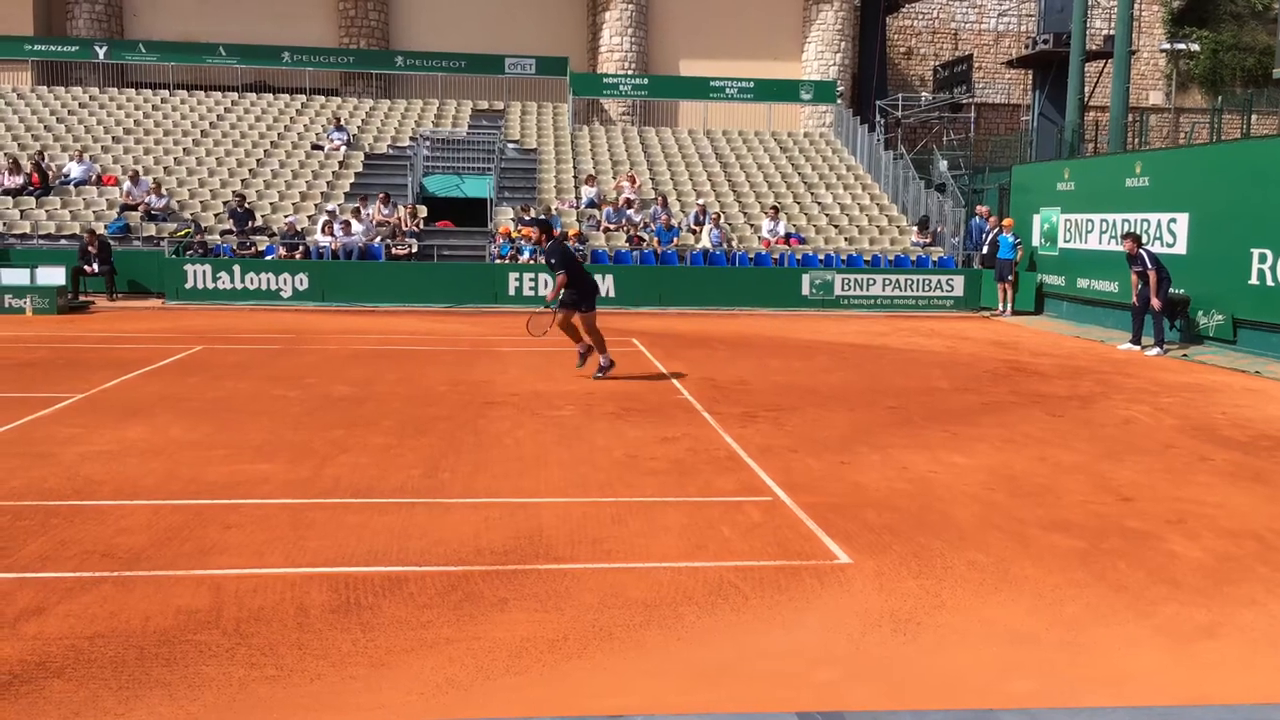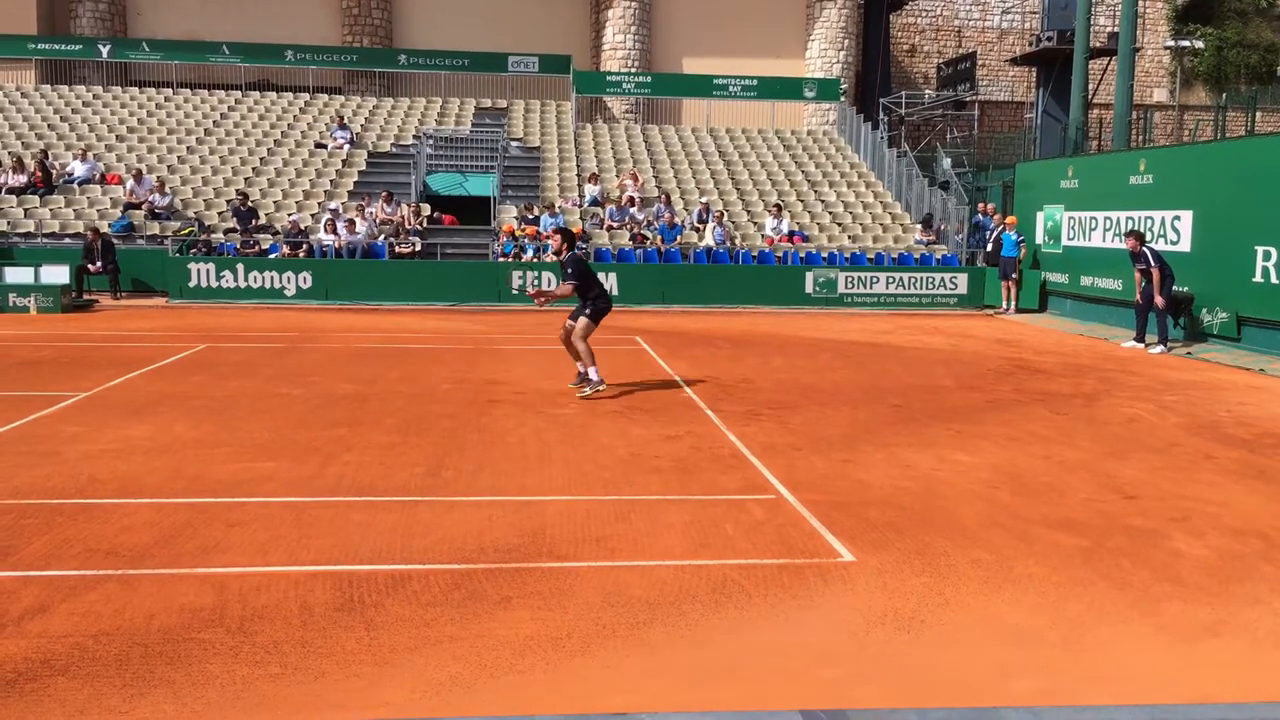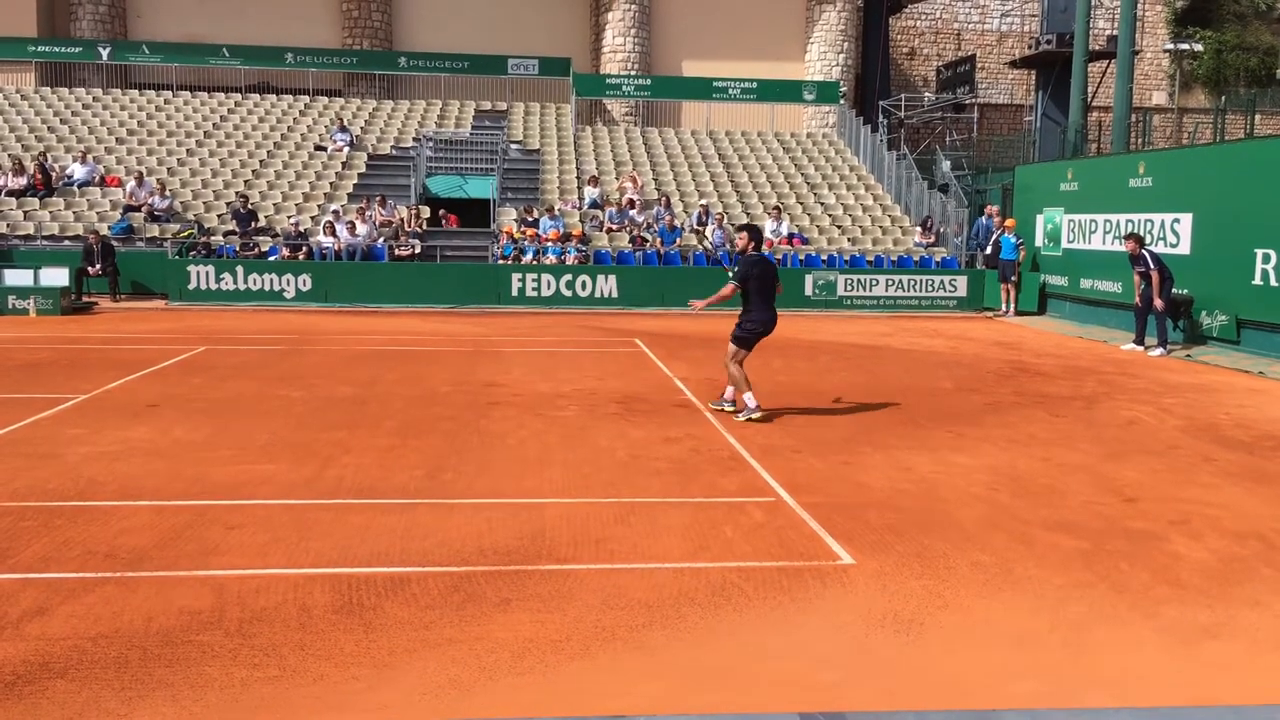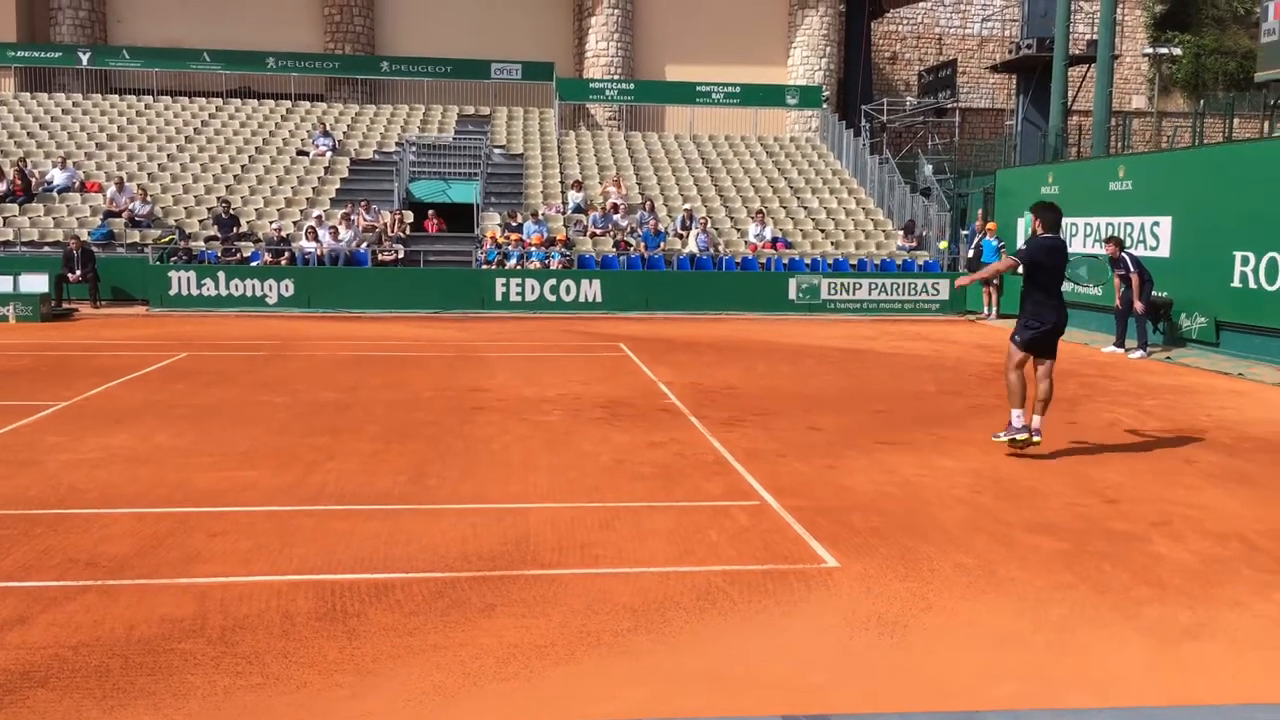
dt=0.7s
person 1, frame 1
left shoulder: (553, 252)
right shoulder: (555, 245)
left elbow: (562, 278)
left wrist: (553, 293)
left hip: (583, 289)
right hip: (573, 288)
left knee: (589, 329)
right knee: (561, 322)
left ankle: (606, 362)
right ankle: (584, 349)
person 1, frame 2
left shoulder: (572, 261)
right shoulder: (567, 261)
left elbow: (568, 290)
right elbow: (564, 287)
left wrist: (544, 294)
right wrist: (546, 293)
left hip: (599, 303)
right hip: (588, 303)
left knee: (578, 337)
right knee: (565, 335)
left ankle: (595, 379)
right ankle: (584, 372)
person 1, frame 3
left shoulder: (746, 262)
right shoulder: (767, 263)
left elbow: (728, 291)
right elbow: (777, 289)
left wrist: (706, 302)
left hip: (754, 320)
right hip: (767, 319)
left knee: (731, 361)
right knee: (733, 358)
left ankle: (752, 406)
right ankle: (728, 398)
person 1, frame 4
left shoulder: (1038, 245)
right shoulder: (1058, 247)
left elbow: (1006, 265)
left wrist: (969, 278)
left hip: (1035, 317)
right hip: (1054, 318)
left knee: (1013, 367)
right knee: (1044, 375)
left ankle: (1018, 426)
right ankle: (1035, 427)
